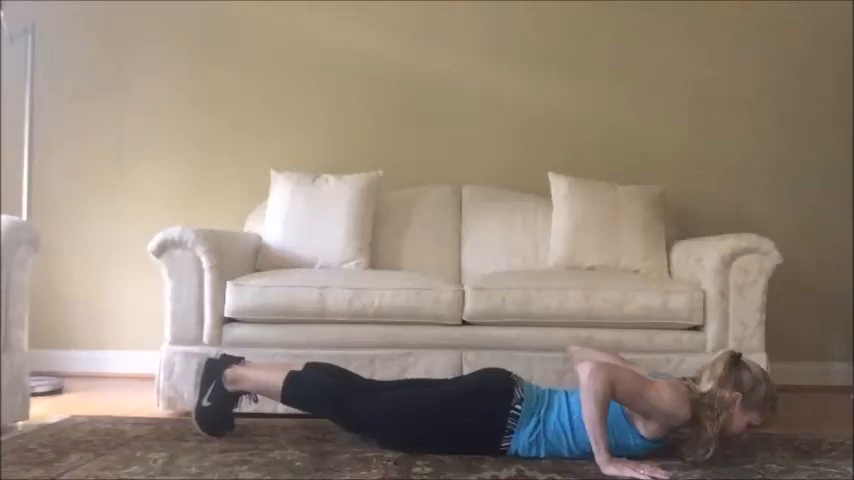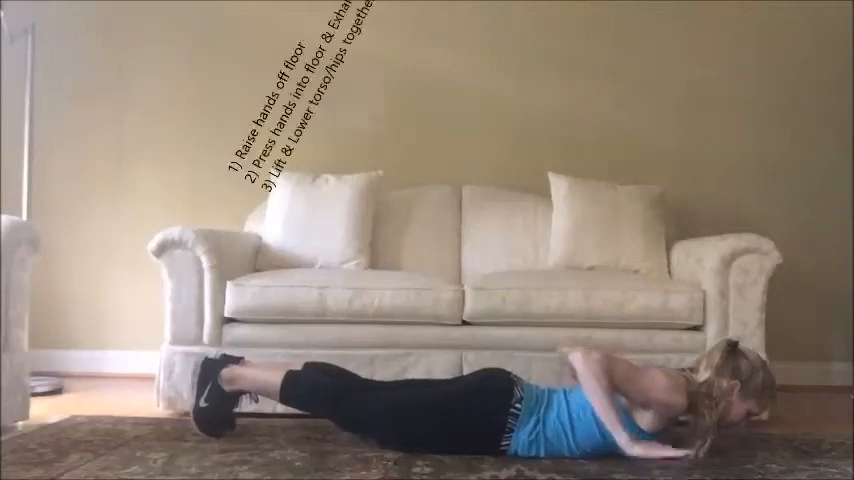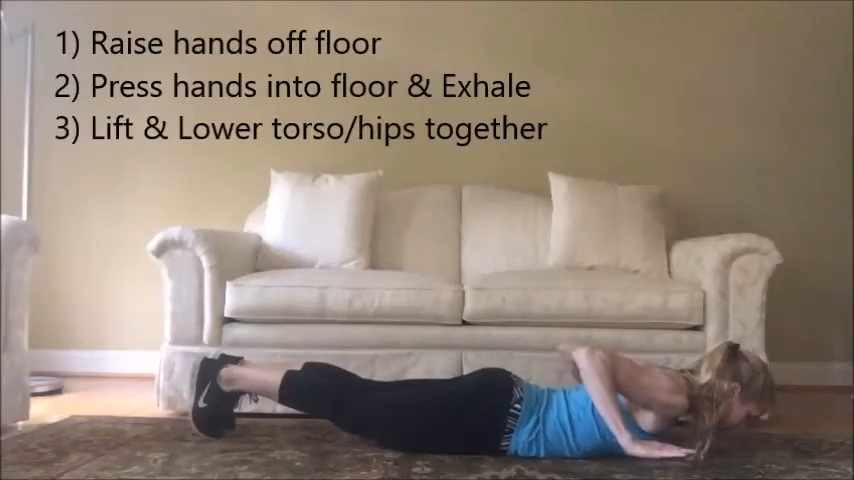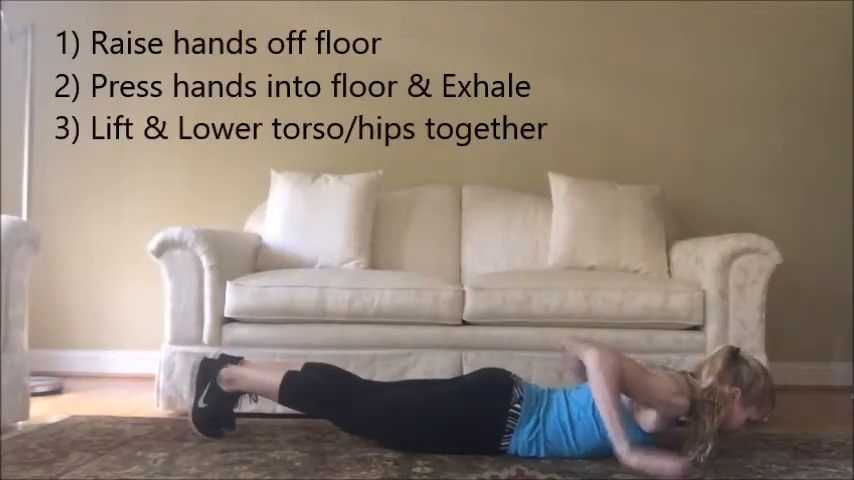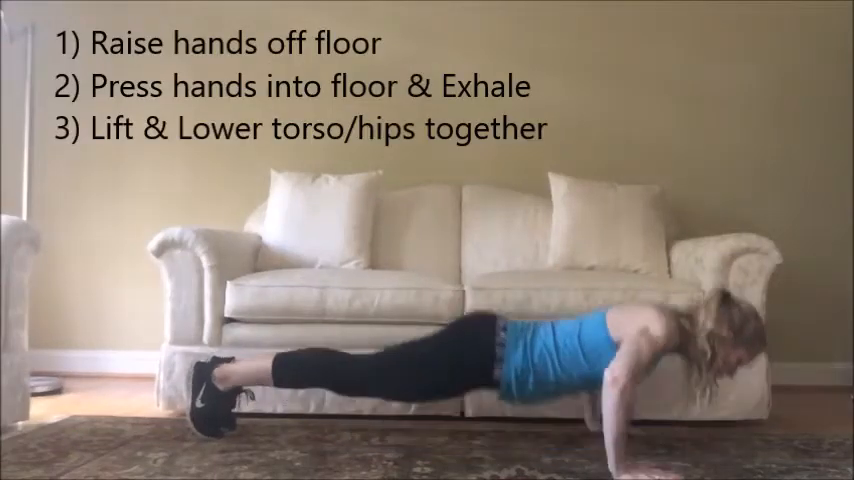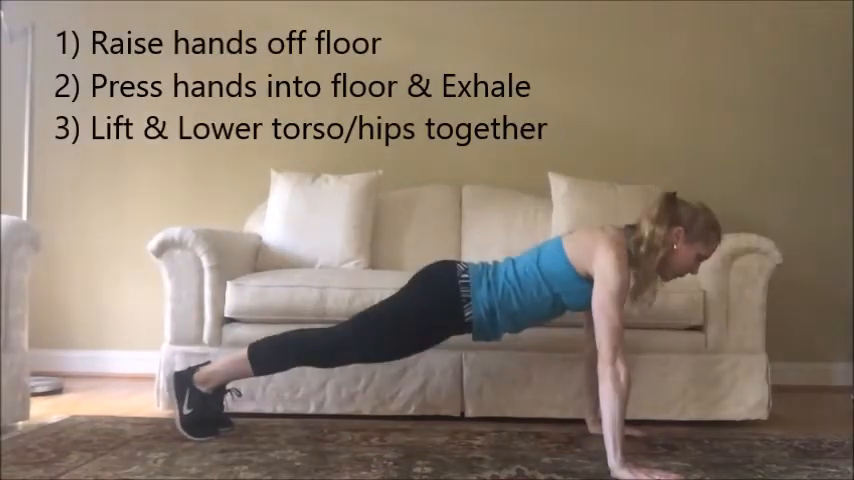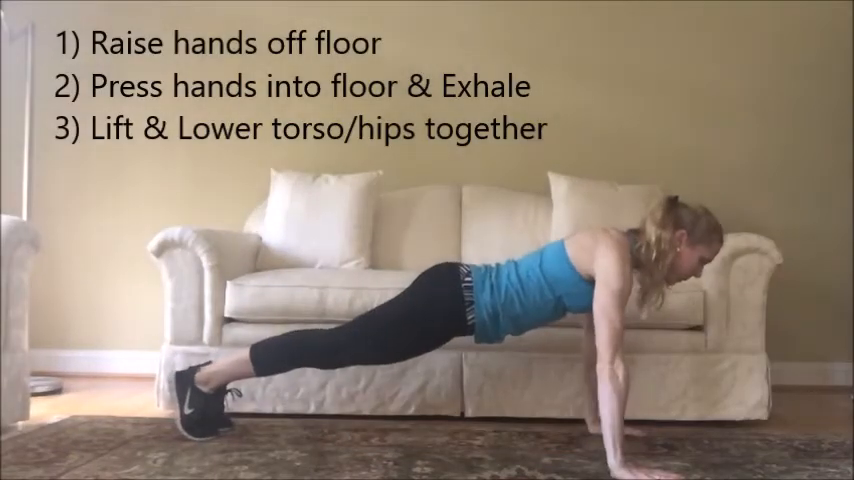
dt=0.5s
person 1, frame 1
left shoulder: (660, 388)
right shoulder: (673, 404)
left elbow: (581, 352)
right elbow: (594, 373)
left hip: (503, 401)
right hip: (497, 415)
left knee: (362, 392)
right knee: (353, 407)
left ankle: (239, 371)
right ankle: (231, 376)
person 1, frame 2
left shoulder: (658, 381)
right shoulder: (670, 397)
left elbow: (573, 352)
right elbow: (585, 356)
right wrist: (629, 442)
left hip: (502, 402)
right hip: (497, 416)
left knee: (362, 394)
right knee: (352, 407)
left ankle: (236, 369)
right ankle: (231, 375)
person 1, frame 3
left shoulder: (664, 385)
right shoulder: (672, 396)
left elbow: (573, 352)
right elbow: (591, 355)
right wrist: (629, 440)
left hip: (503, 403)
right hip: (496, 416)
left knee: (362, 395)
right knee: (354, 407)
left ankle: (235, 369)
right ankle: (228, 377)
person 1, frame 4
left shoulder: (671, 388)
right shoulder: (675, 397)
left elbow: (578, 347)
right elbow: (598, 357)
left hip: (506, 403)
right hip: (500, 417)
left knee: (365, 397)
right knee: (357, 406)
left ankle: (234, 370)
right ankle: (228, 375)
person 1, frame 5
left shoulder: (659, 320)
right shoulder: (664, 327)
right elbow: (615, 382)
left wrist: (596, 420)
left hip: (495, 346)
right hip: (487, 353)
left knee: (358, 371)
right knee: (355, 374)
left ankle: (226, 370)
right ankle: (221, 379)
person 1, frame 6
left shoulder: (616, 248)
right shoulder: (613, 255)
left elbow: (595, 348)
right elbow: (611, 364)
left wrist: (597, 420)
left hip: (460, 294)
right hip: (453, 297)
left knee: (337, 346)
right knee: (336, 346)
left ankle: (209, 382)
right ankle: (203, 379)
person 1, frame 7
left shoulder: (619, 251)
right shoulder: (617, 258)
left elbow: (595, 350)
right elbow: (609, 364)
left wrist: (597, 418)
left hip: (462, 295)
right hip: (455, 299)
left knee: (339, 347)
right knee: (336, 347)
left ankle: (210, 379)
right ankle: (205, 378)
